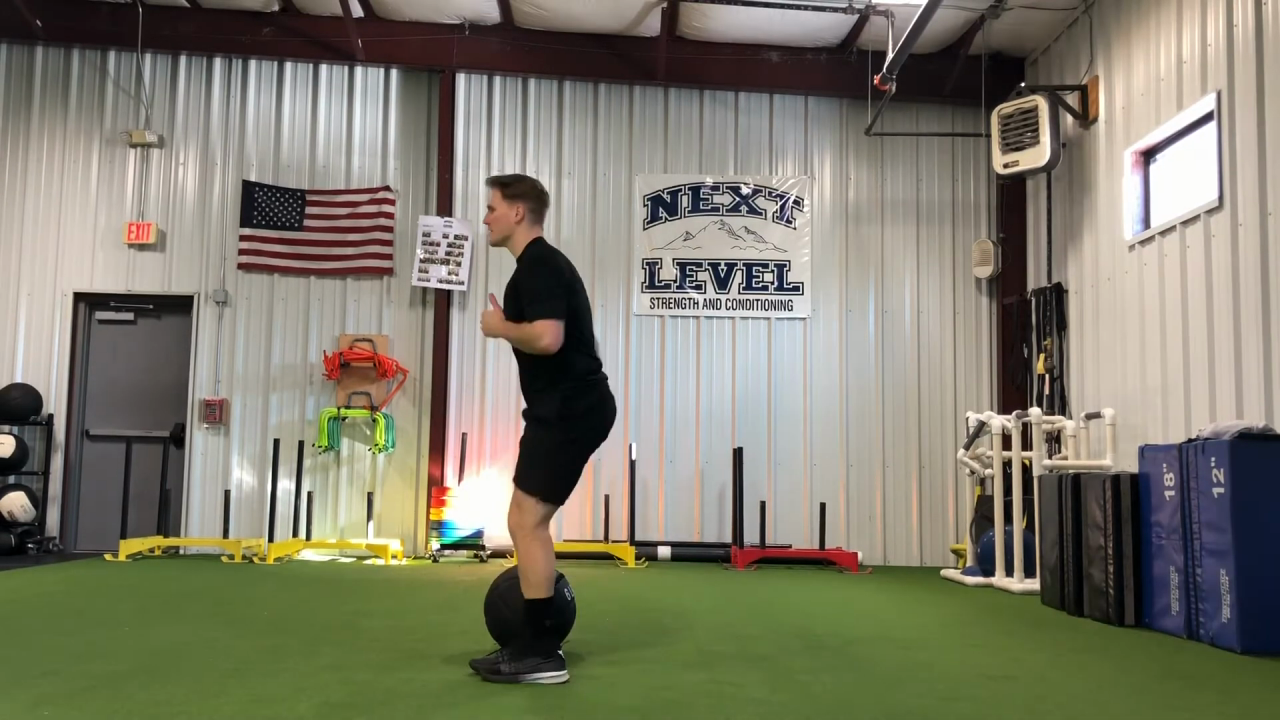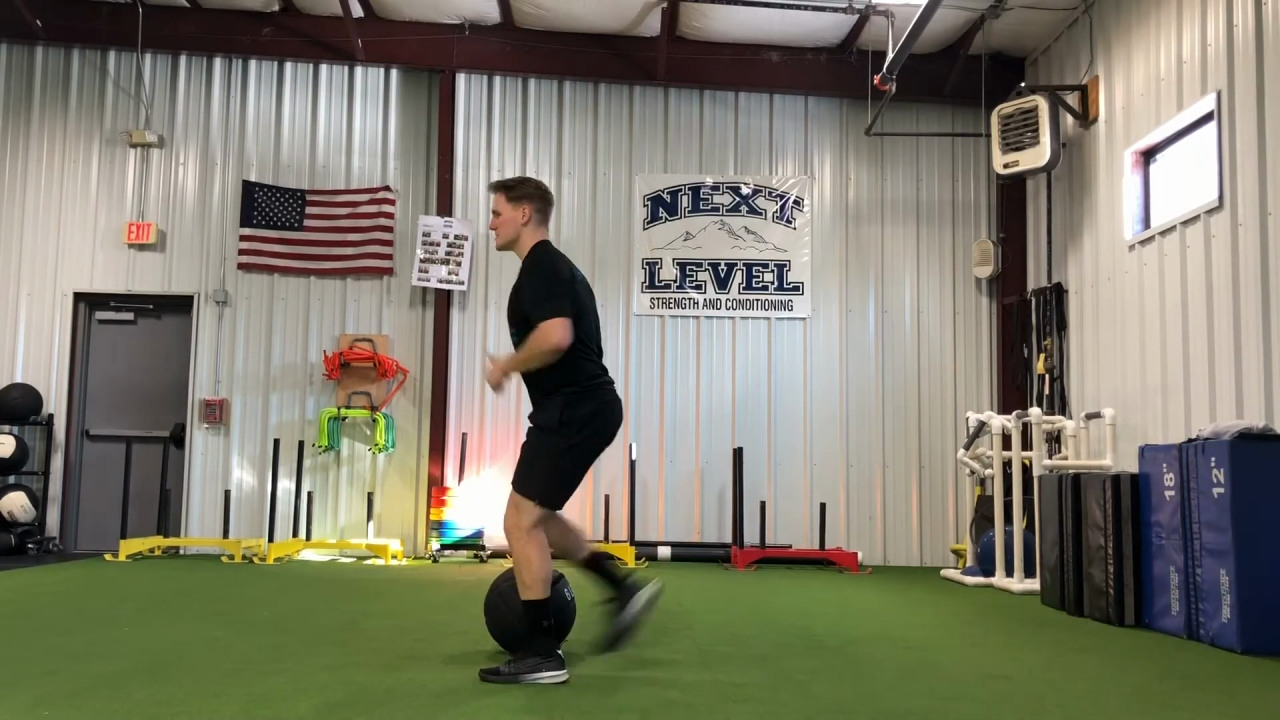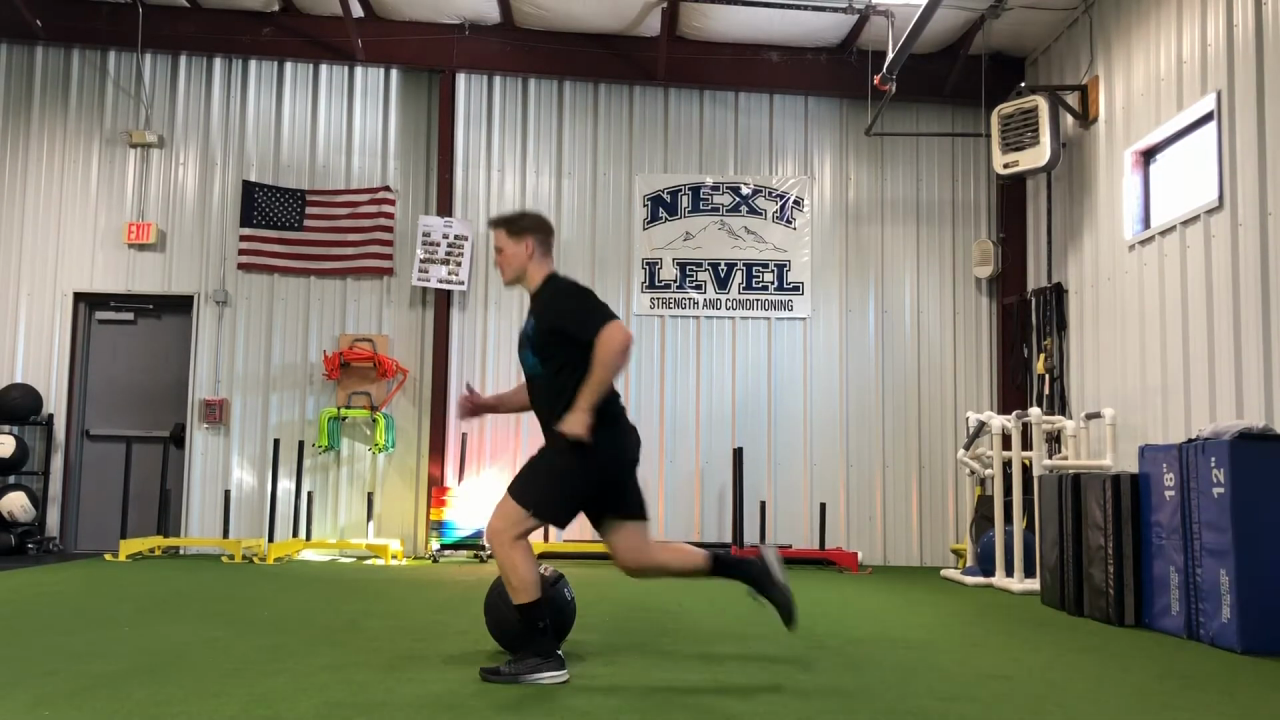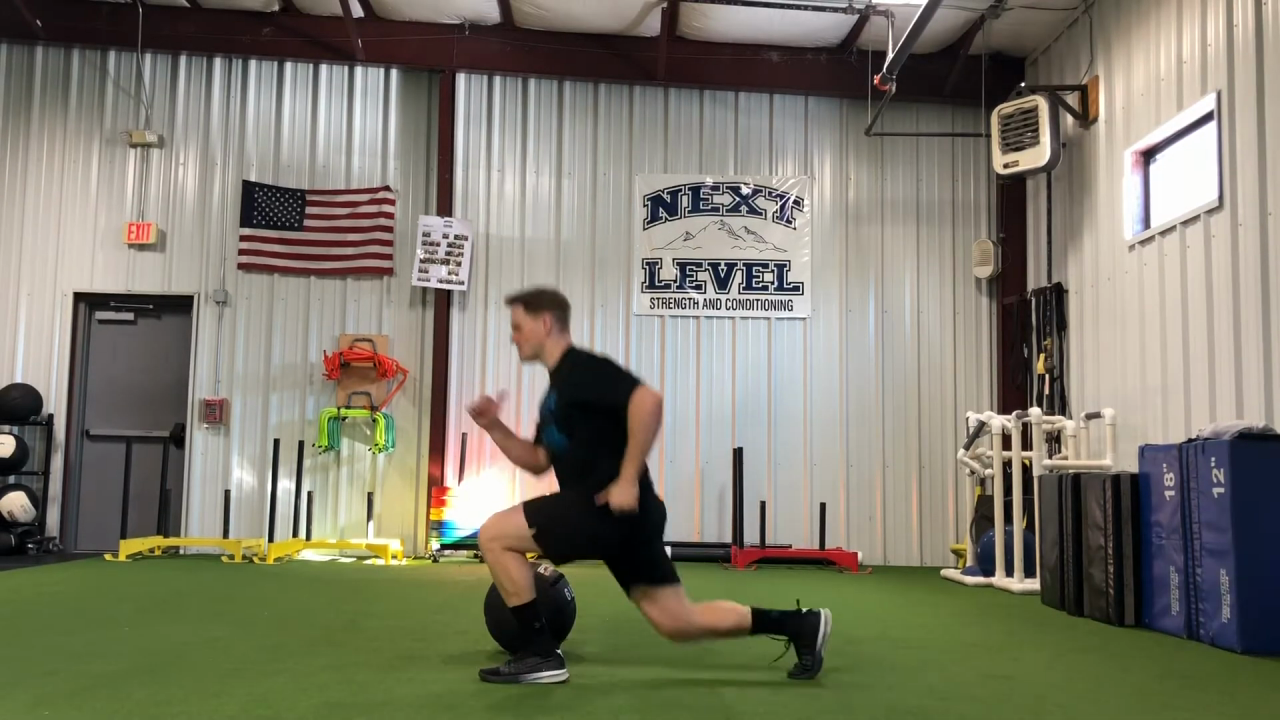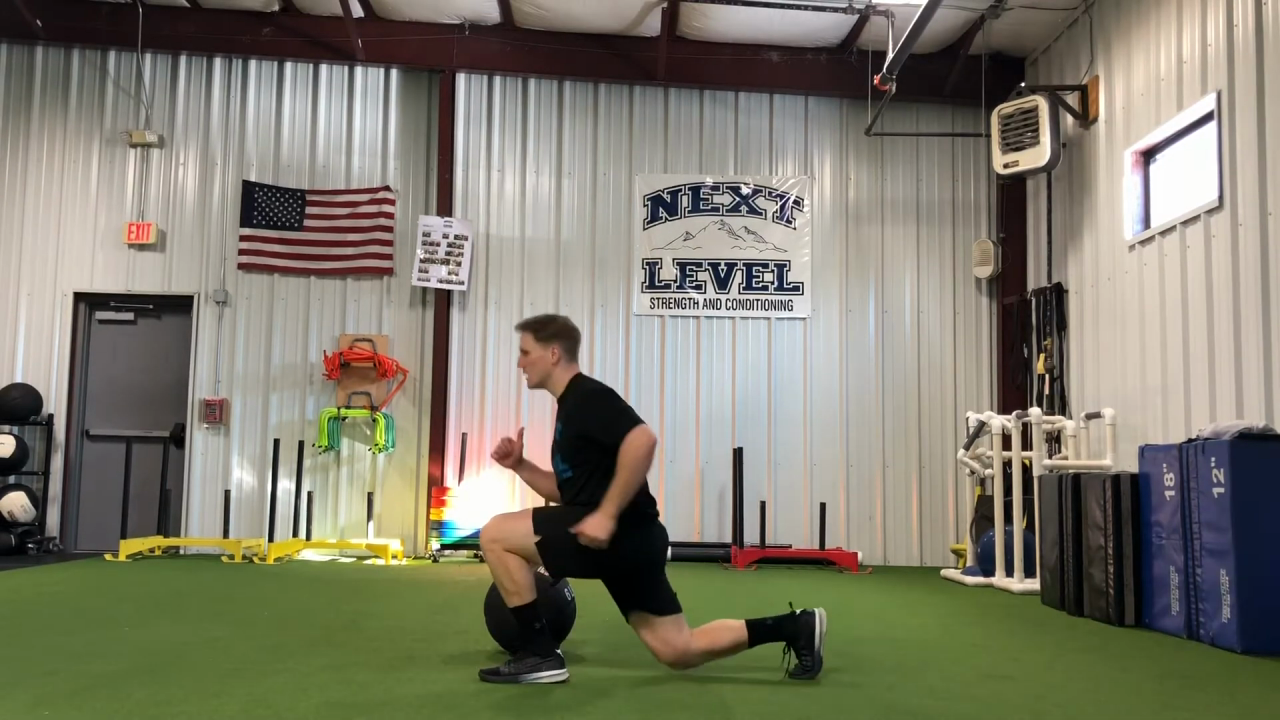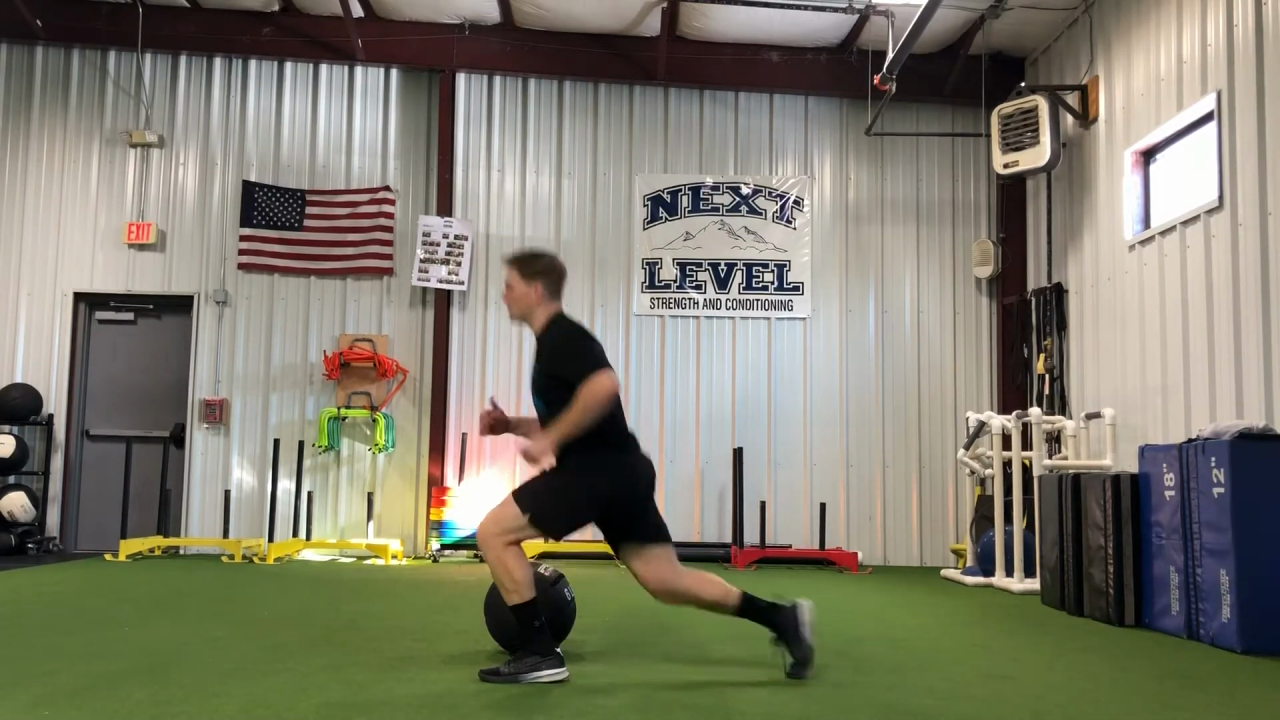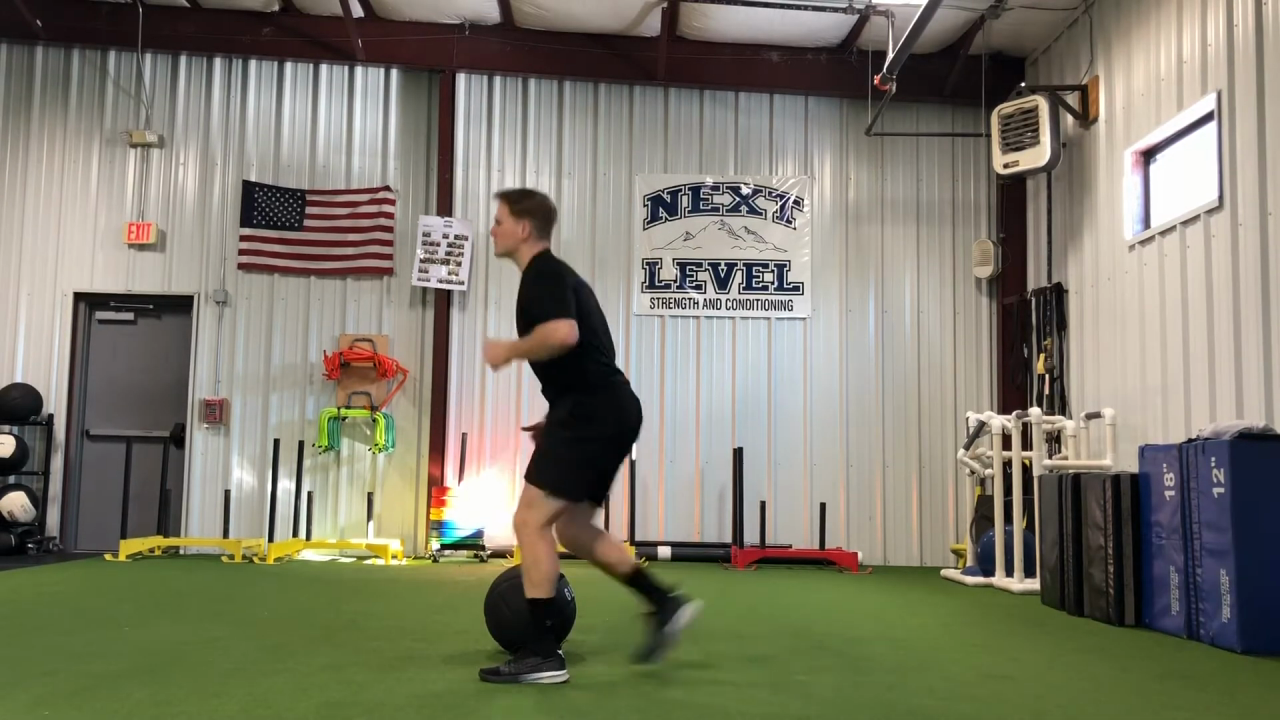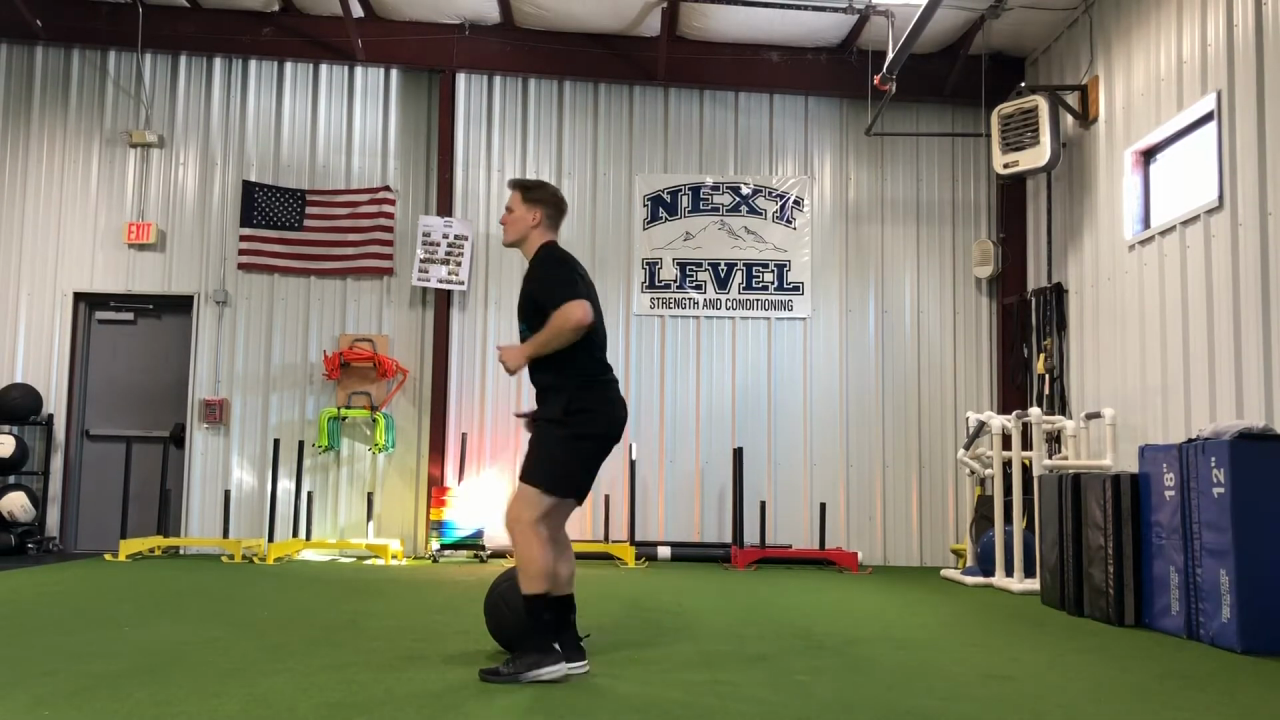
dt=0.1s
person 1, frame 1
left shoulder: (538, 265)
right shoulder: (545, 263)
left elbow: (549, 338)
left wrist: (501, 329)
left hip: (568, 411)
right hip: (566, 408)
left knee: (525, 524)
right knee: (526, 522)
left ankle: (540, 654)
right ankle: (534, 641)
person 1, frame 2
left shoulder: (540, 268)
right shoulder: (551, 267)
left elbow: (556, 337)
left wrist: (507, 365)
left hip: (571, 415)
right hip: (578, 413)
left knee: (521, 527)
right knee: (537, 521)
left ankle: (542, 653)
right ankle: (623, 589)
person 1, frame 3
left shoulder: (561, 297)
right shoulder: (538, 313)
left elbow: (617, 336)
right elbow: (539, 390)
left wrist: (582, 412)
right wrist: (487, 402)
left hip: (591, 451)
right hip: (595, 450)
left knee: (503, 533)
right knee: (637, 552)
left ankle: (540, 655)
right ankle: (753, 567)
person 1, frame 4
left shoulder: (584, 372)
right shoulder: (561, 383)
left elbow: (647, 401)
right elbow: (536, 460)
left wrist: (627, 479)
right wrist: (494, 426)
left hip: (609, 502)
right hip: (619, 509)
left knee: (495, 537)
right knee: (677, 622)
left ankle: (539, 654)
right ankle: (796, 625)
person 1, frame 5
left shoulder: (587, 397)
right shoulder: (574, 411)
left elbow: (642, 439)
right elbow: (567, 490)
left wrist: (607, 514)
right wrist: (519, 464)
left hip: (616, 531)
right hip: (624, 534)
left knee: (499, 538)
right knee: (677, 649)
left ankle: (538, 655)
right ankle: (798, 627)
person 1, frame 6
left shoulder: (564, 341)
right shoulder: (560, 346)
left elbow: (605, 386)
left wrist: (550, 436)
right wrist: (515, 426)
left hip: (598, 475)
right hip: (614, 474)
left knee: (495, 533)
right knee: (668, 579)
left ankle: (537, 651)
right ankle: (782, 617)
person 1, frame 7
left shoulder: (541, 276)
right shoulder: (555, 275)
left elbow: (563, 333)
left wrist: (509, 351)
right wrist: (556, 419)
left hip: (594, 416)
right hip: (608, 413)
left knee: (531, 523)
right knee: (575, 529)
left ankle: (540, 654)
right ankle: (665, 603)
person 1, frame 8
left shoulder: (551, 264)
right shoulder: (555, 268)
left elbow: (580, 315)
left wrist: (526, 350)
right wrist: (548, 408)
left hip: (579, 414)
right hip: (585, 413)
left knee: (524, 520)
right knee: (546, 523)
left ankle: (539, 647)
right ankle: (564, 645)
